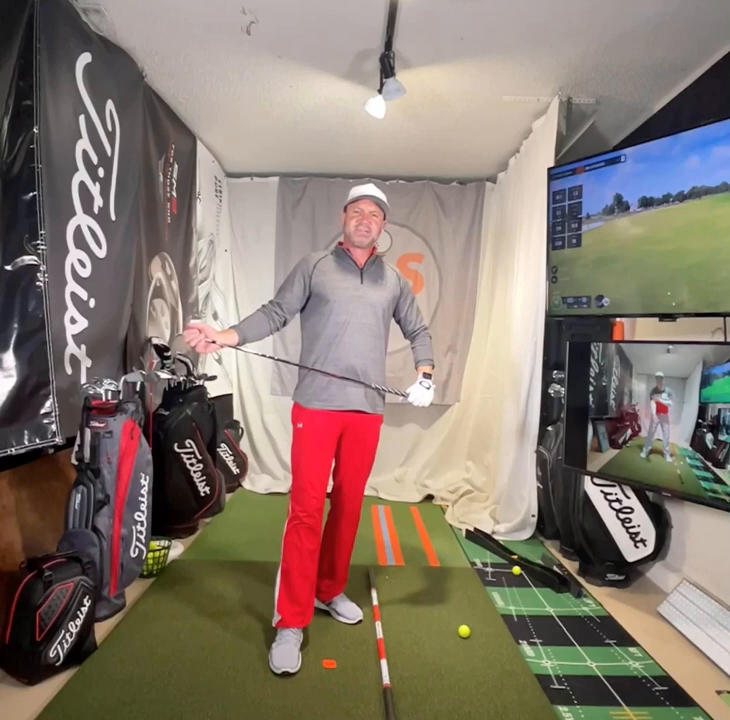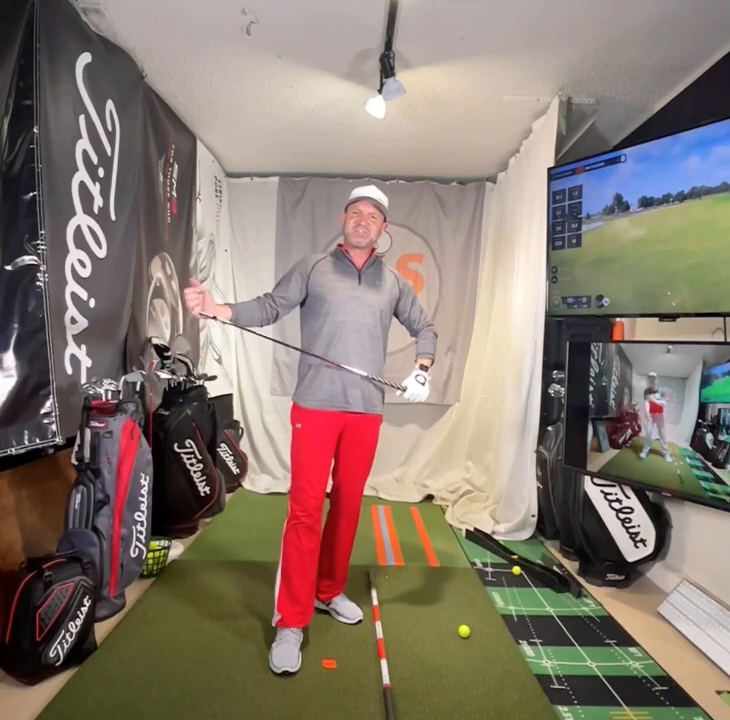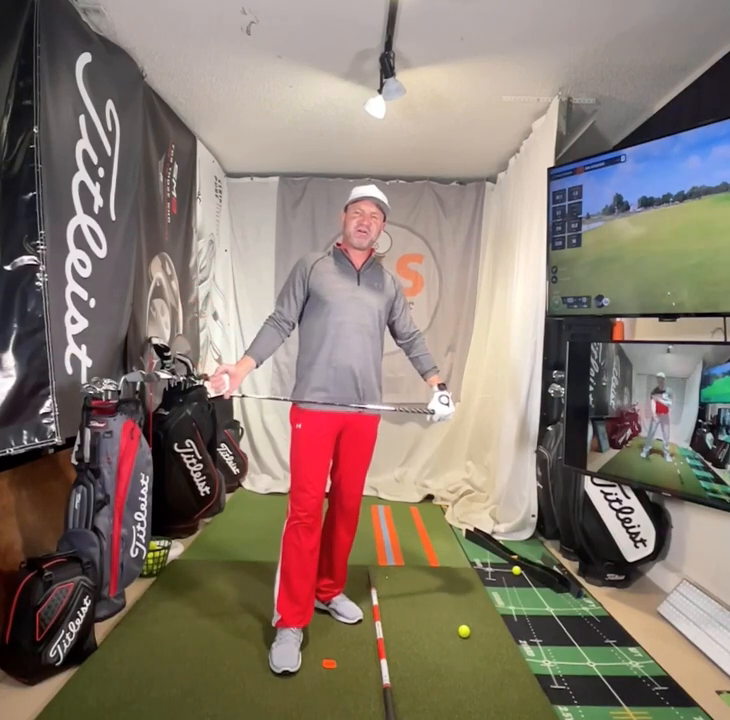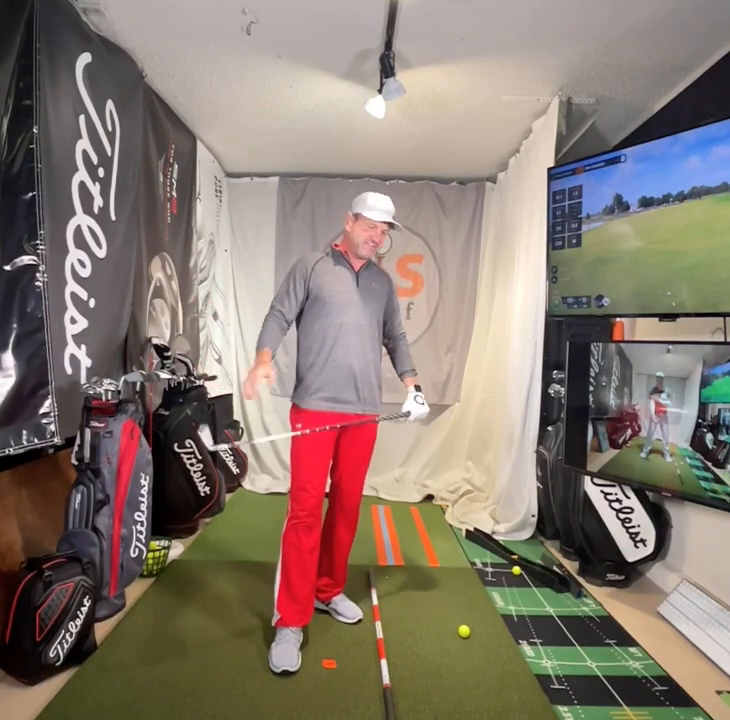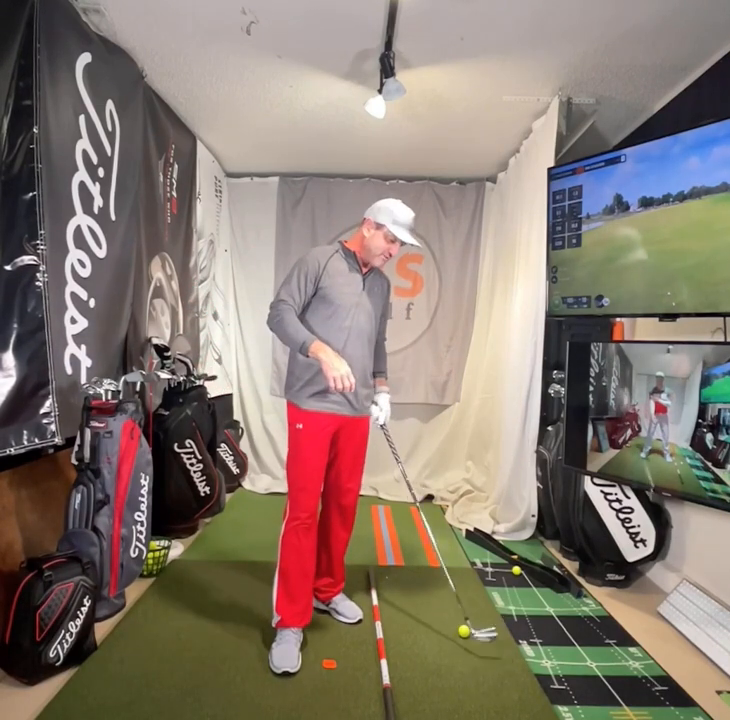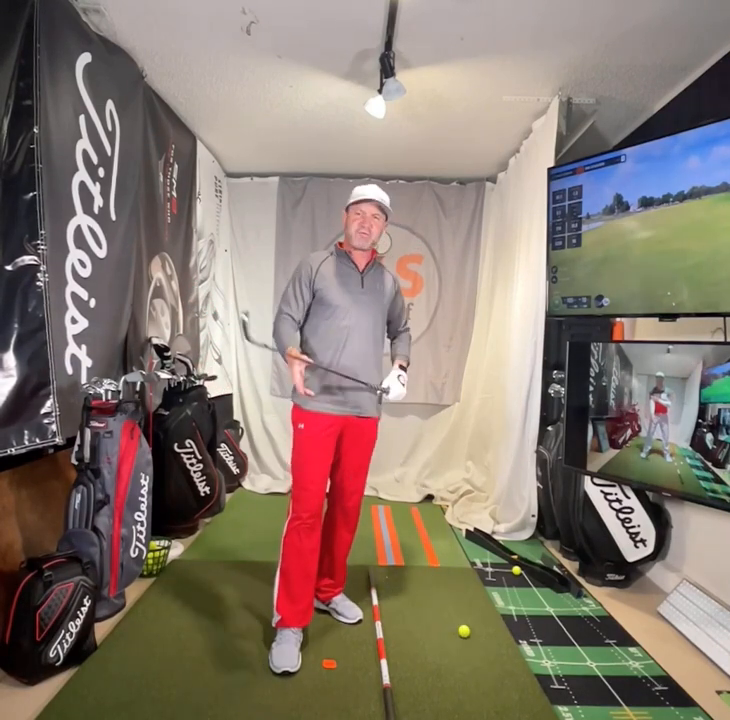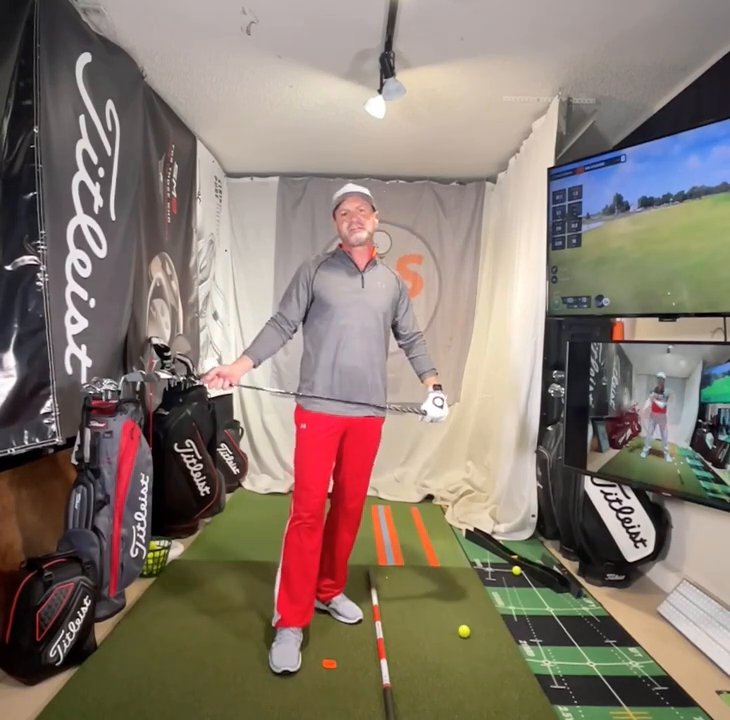
dt=0.7s
person 1, frame 1
left shoulder: (394, 280)
right shoulder: (313, 266)
left elbow: (418, 331)
right elbow: (275, 314)
left wrist: (425, 375)
right wrist: (223, 336)
left hip: (367, 410)
right hip: (316, 406)
left knee: (349, 504)
right knee: (306, 510)
left ankle: (330, 592)
right ankle: (291, 622)
person 1, frame 2
left shoulder: (394, 282)
right shoulder: (312, 268)
left elbow: (423, 327)
right elbow: (270, 306)
left wrist: (423, 368)
right wrist: (217, 308)
left hip: (367, 411)
right hip: (315, 407)
left knee: (348, 504)
right knee: (305, 509)
left ankle: (330, 591)
right ankle: (290, 621)
person 1, frame 3
left shoulder: (389, 283)
right shoulder: (311, 267)
left elbow: (409, 337)
right elbow: (279, 324)
left wrist: (438, 384)
right wrist: (242, 367)
left hip: (365, 411)
right hip: (314, 407)
left knee: (348, 505)
right knee: (305, 510)
left ankle: (329, 591)
right ankle: (290, 622)
person 1, frame 4
left shoulder: (383, 282)
right shoulder: (311, 267)
left elbow: (394, 338)
right elbow: (278, 317)
left wrist: (412, 385)
right wrist: (263, 359)
left hip: (364, 413)
right hip: (315, 407)
left knee: (347, 504)
right knee: (304, 508)
left ankle: (329, 590)
right ankle: (290, 621)
person 1, frame 5
left shoulder: (382, 284)
right shoulder: (319, 261)
right elbow: (280, 314)
left wrist: (381, 386)
right wrist: (323, 353)
left hip: (356, 410)
right hip: (311, 405)
left knee: (344, 502)
right knee: (302, 508)
left ankle: (328, 590)
right ankle: (290, 622)
person 1, frame 6
left shoulder: (389, 280)
right shoulder: (315, 266)
left elbow: (400, 331)
right elbow: (286, 320)
left wrist: (399, 367)
right wrist: (293, 356)
left hip: (365, 410)
right hip: (317, 406)
left knee: (347, 505)
right knee: (306, 509)
left ankle: (328, 590)
right ankle: (290, 621)
person 1, frame 7
left shoulder: (392, 281)
right shoulder: (314, 270)
left elbow: (411, 337)
right elbow: (281, 325)
left wrist: (433, 384)
right wrist: (240, 366)
left hip: (369, 414)
right hip: (318, 408)
left knee: (350, 505)
right knee: (307, 510)
left ankle: (329, 591)
right ankle: (290, 621)
